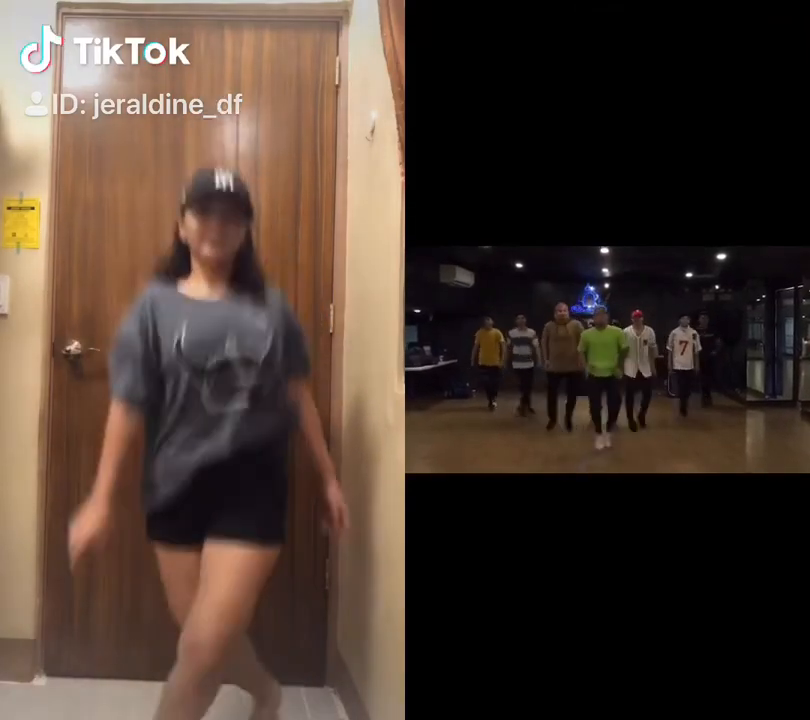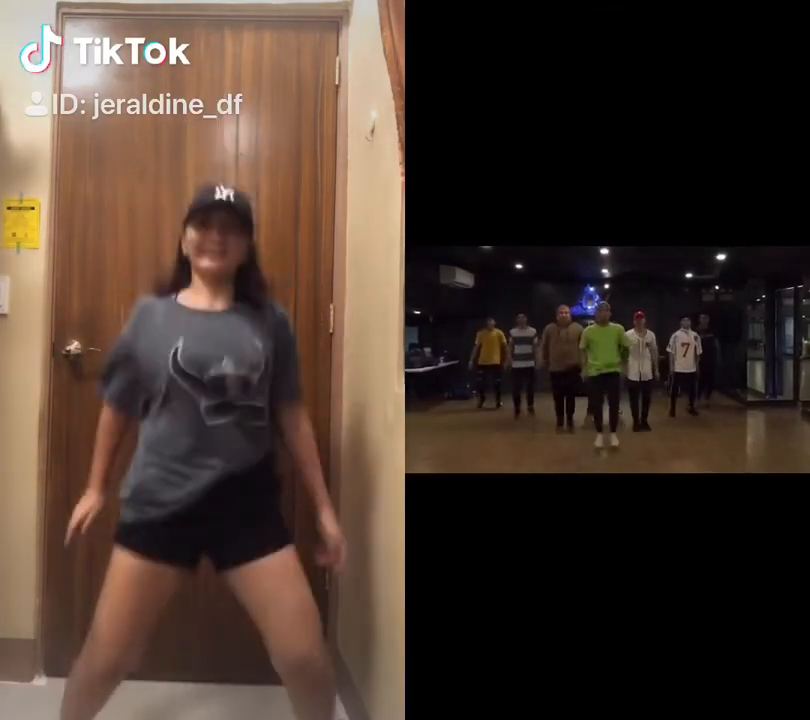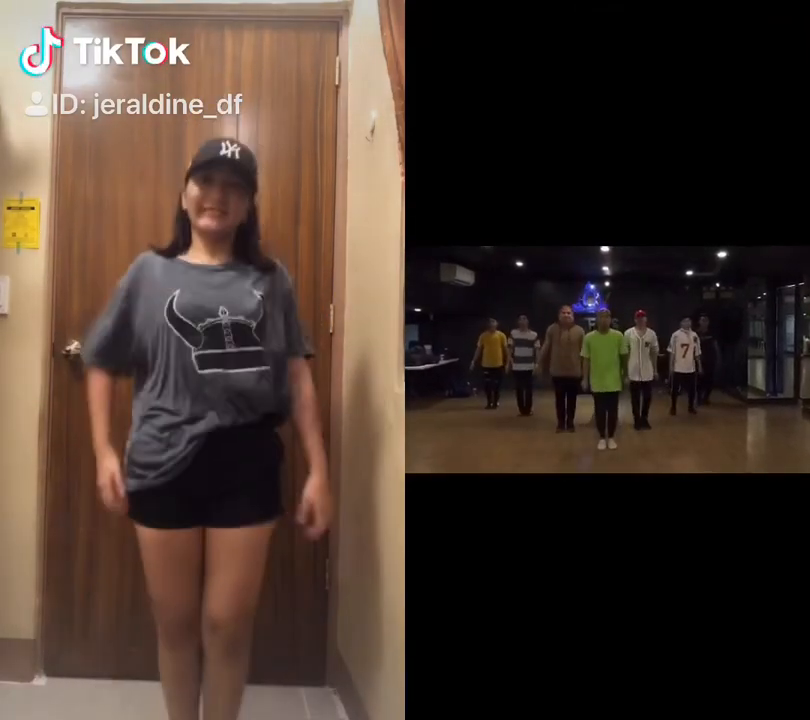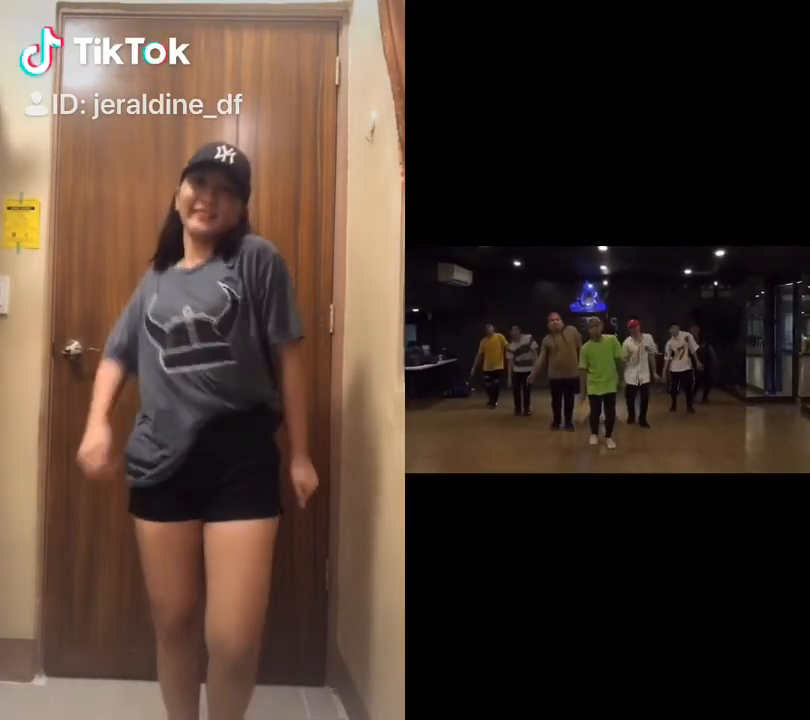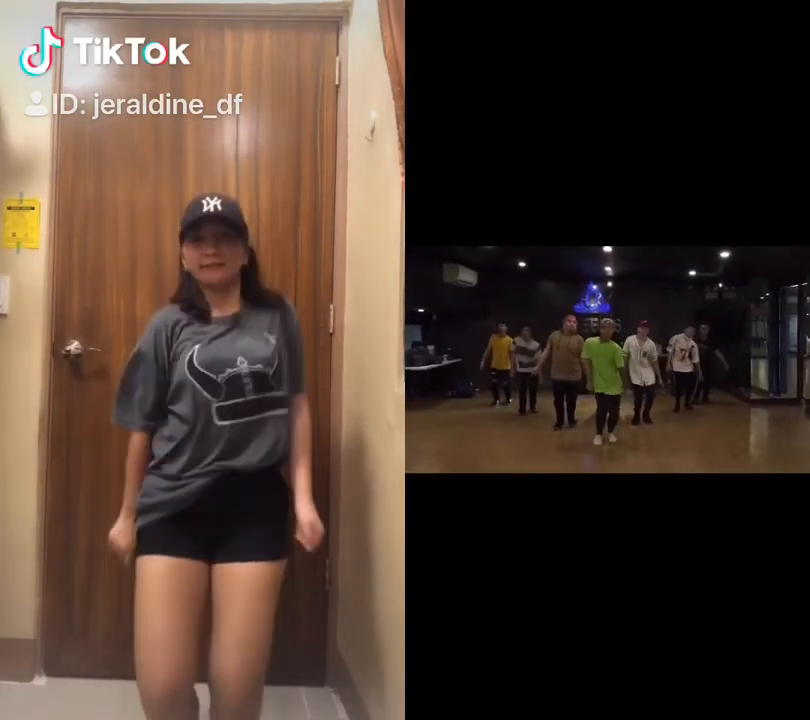
dt=0.5s
person 1, frame 1
left shoulder: (270, 306)
right shoulder: (156, 304)
left elbow: (298, 394)
right elbow: (126, 403)
left wrist: (328, 477)
right wrist: (100, 499)
left hip: (250, 480)
right hip: (177, 484)
left knee: (206, 646)
right knee: (202, 638)
person 1, frame 2
left shoulder: (270, 323)
right shoulder: (152, 314)
left elbow: (292, 416)
right elbow: (117, 403)
left wrist: (324, 506)
right wrist: (94, 487)
left hip: (246, 502)
right hip: (160, 501)
left knee: (305, 657)
right knee: (106, 657)
person 1, frame 3
left shoulder: (269, 278)
right shoulder: (149, 272)
left elbow: (298, 373)
right elbow: (100, 365)
left wrist: (319, 469)
right wrist: (104, 452)
left hip: (246, 464)
right hip: (163, 466)
left knee: (228, 624)
right knee: (175, 624)
person 1, frame 4
left shoulder: (257, 260)
right shoulder: (156, 279)
left elbow: (285, 358)
right elbow: (118, 353)
left wrist: (299, 454)
right wrist: (96, 423)
left hip: (239, 459)
right hip: (161, 461)
left knee: (234, 639)
right knee: (172, 623)
person 1, frame 5
left shoulder: (277, 318)
right shoulder: (169, 326)
left elbow: (297, 407)
right elbow: (141, 427)
left wrist: (304, 499)
right wrist: (127, 514)
left hip: (254, 506)
right hip: (174, 506)
